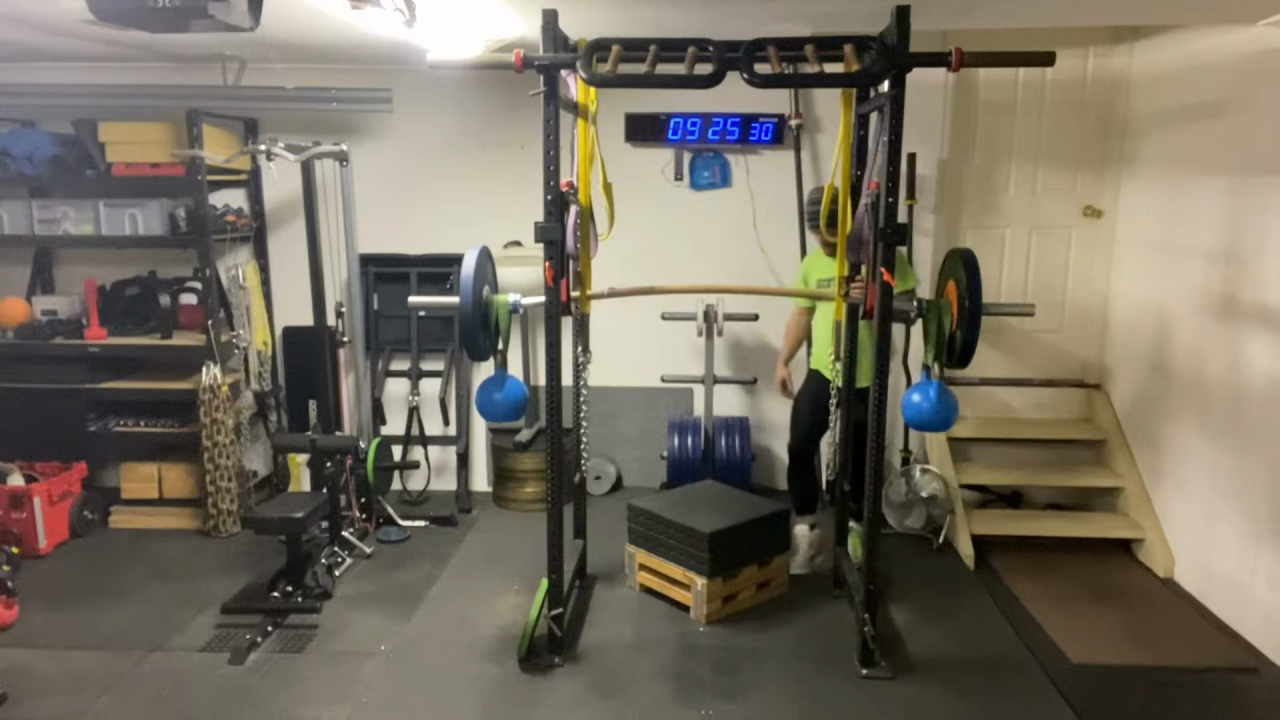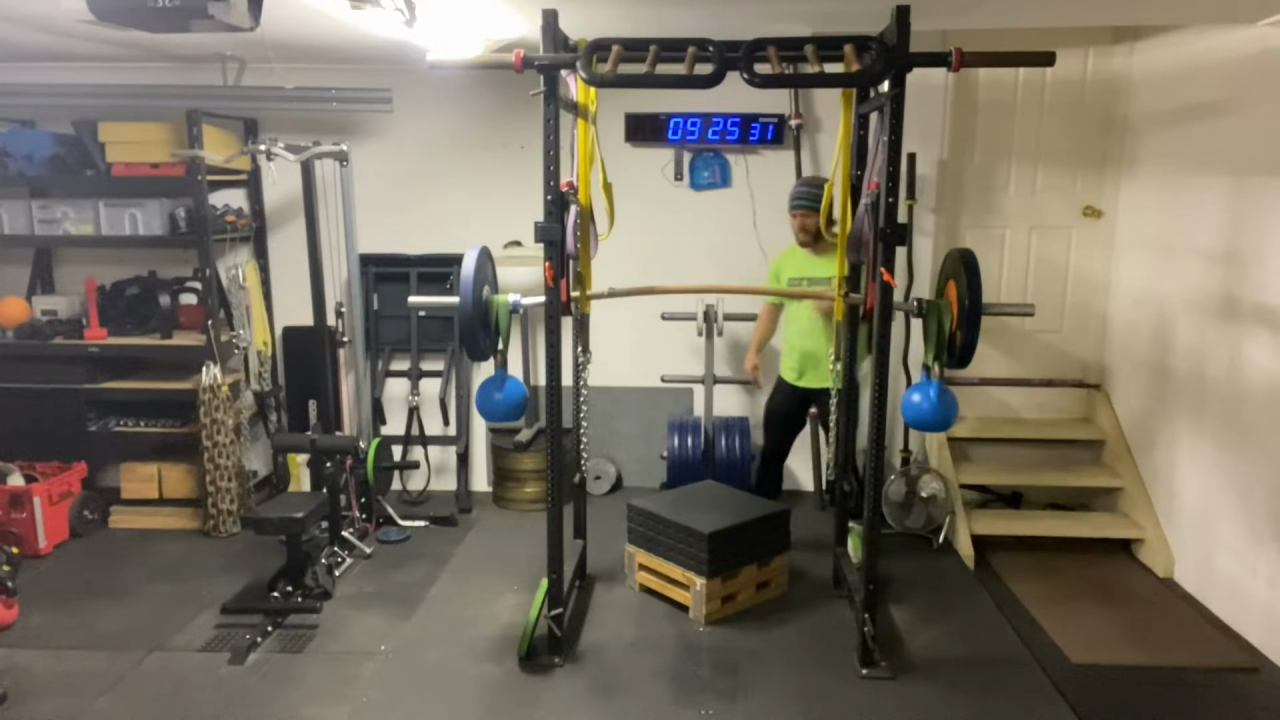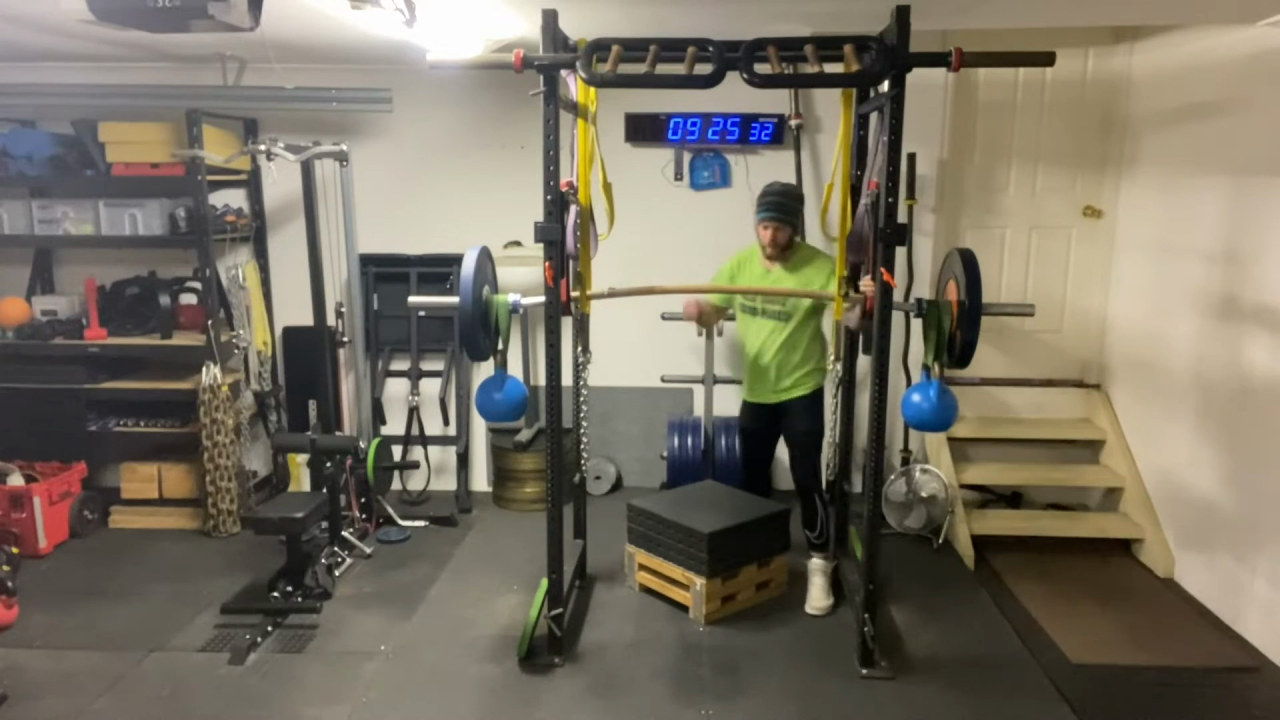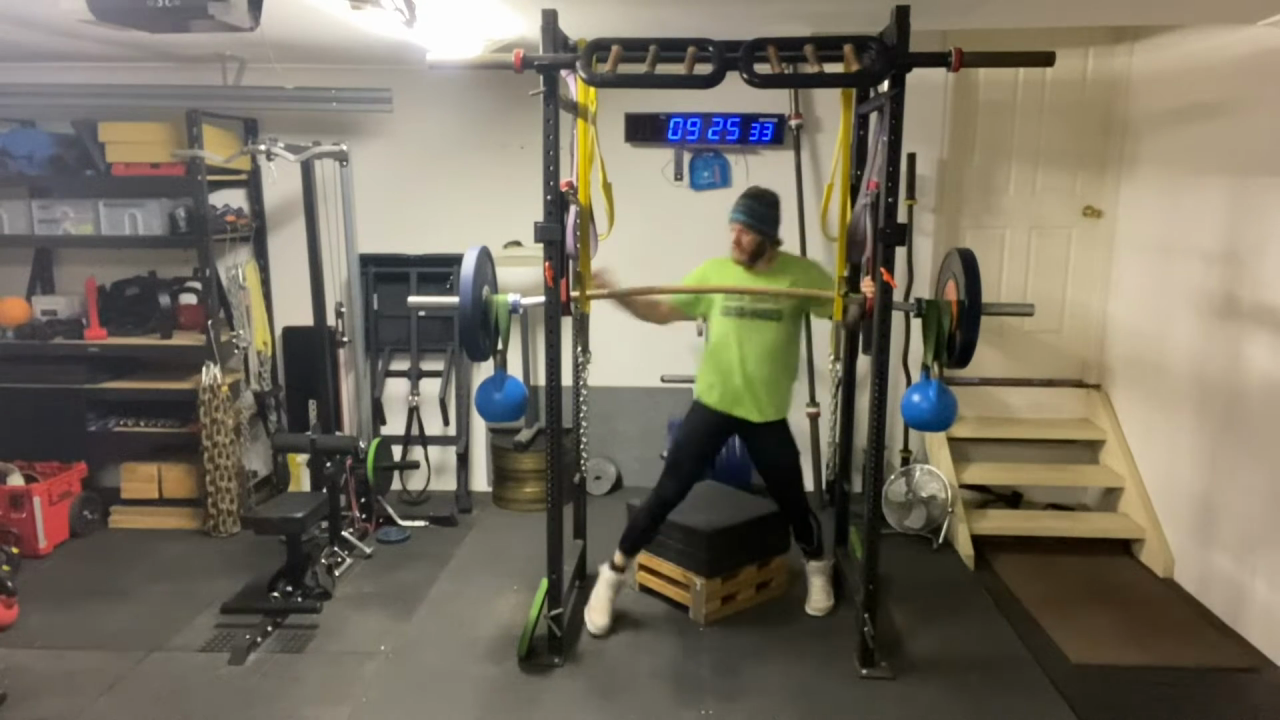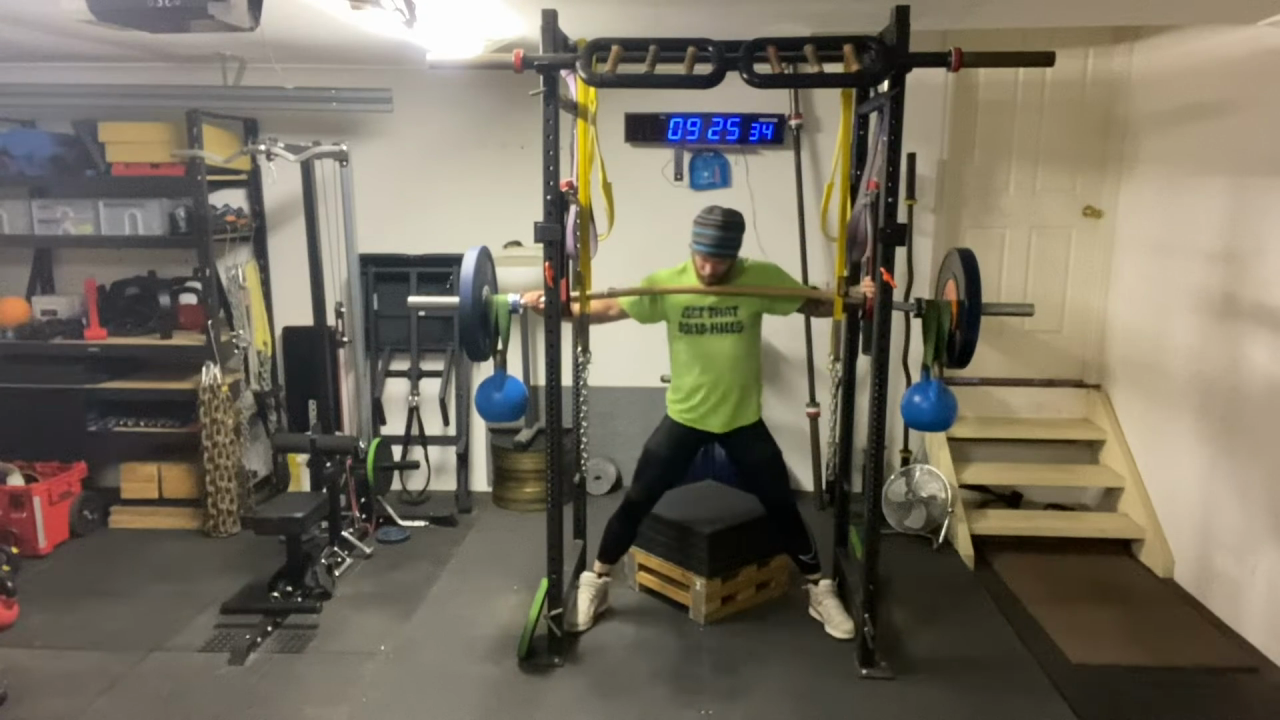
dt=1s
person 1, frame 1
right shoulder: (813, 262)
right elbow: (802, 314)
right wrist: (783, 361)
left hip: (867, 378)
right hip: (821, 372)
left knee: (857, 460)
right knee: (799, 449)
left ankle: (856, 528)
right ankle: (806, 530)
person 1, frame 2
right shoulder: (784, 257)
right elbow: (773, 307)
right wrist: (755, 349)
left hip: (837, 379)
right hip: (791, 375)
right knee: (771, 456)
person 1, frame 3
left shoulder: (821, 267)
right shoulder: (739, 264)
right elbow: (714, 307)
left wrist: (867, 297)
right wrist: (699, 311)
left hip: (801, 390)
right hip: (756, 388)
left knee: (807, 481)
right knee: (753, 475)
left ankle: (820, 565)
person 1, frame 4
left shoulder: (802, 274)
right shoulder: (712, 272)
right elbow: (663, 312)
left wrist: (866, 296)
right wrist: (617, 293)
left hip: (766, 411)
right hip: (712, 404)
left knee: (792, 501)
right knee: (668, 493)
left ankle: (817, 568)
right ankle: (612, 575)
person 1, frame 5
left shoulder: (762, 279)
right shoulder: (666, 283)
left elbow: (815, 303)
right elbow: (608, 308)
left wrist: (854, 296)
left hip: (743, 419)
right hip: (684, 417)
left knee: (782, 506)
right knee: (636, 502)
left ankle: (820, 591)
right ankle: (595, 584)
